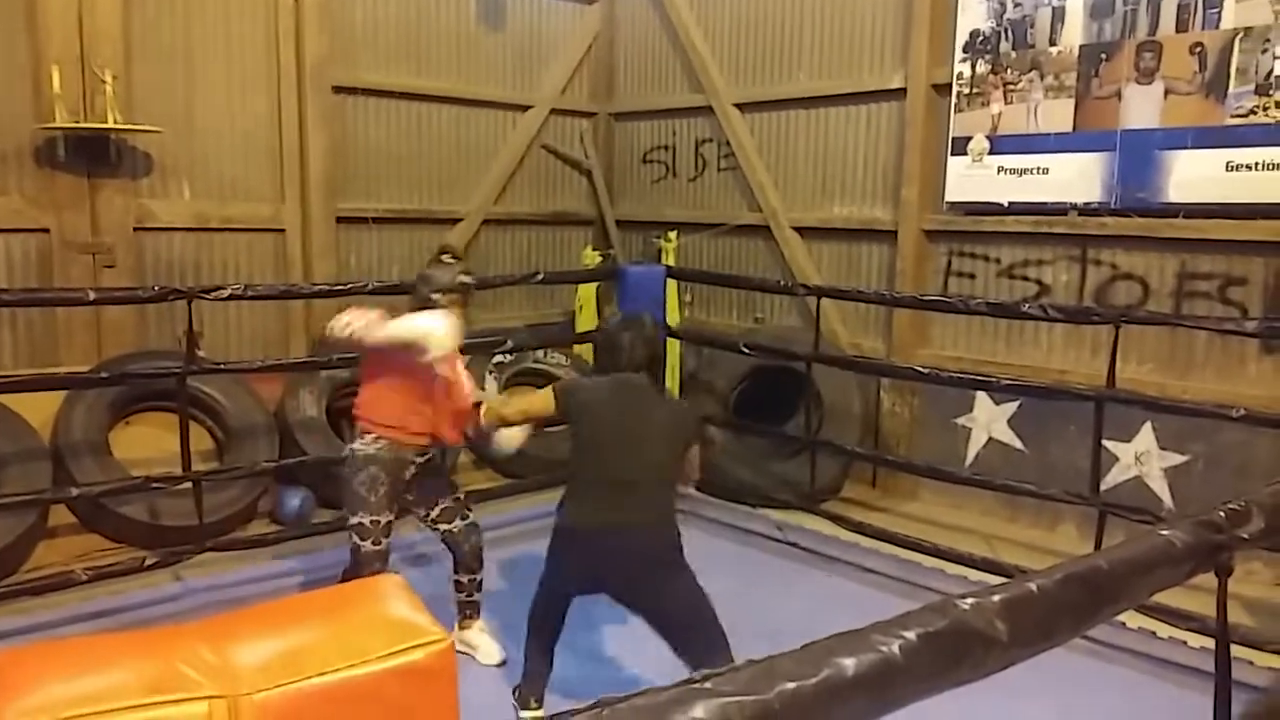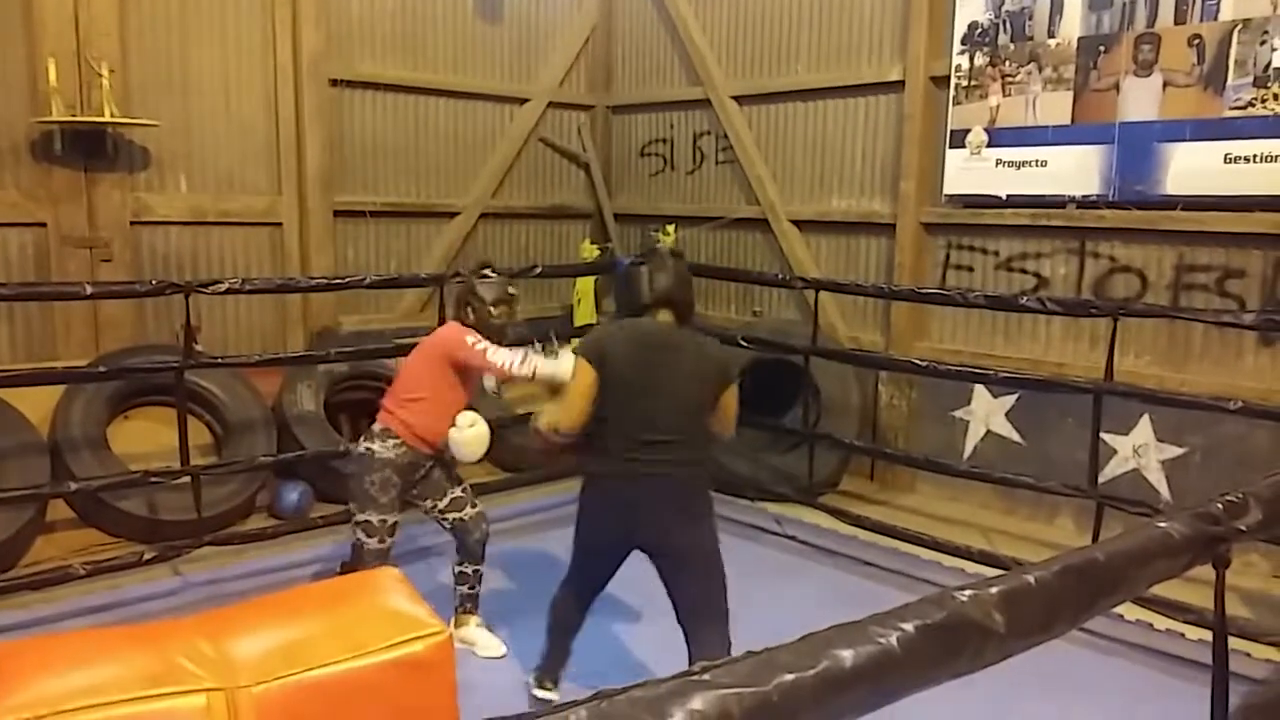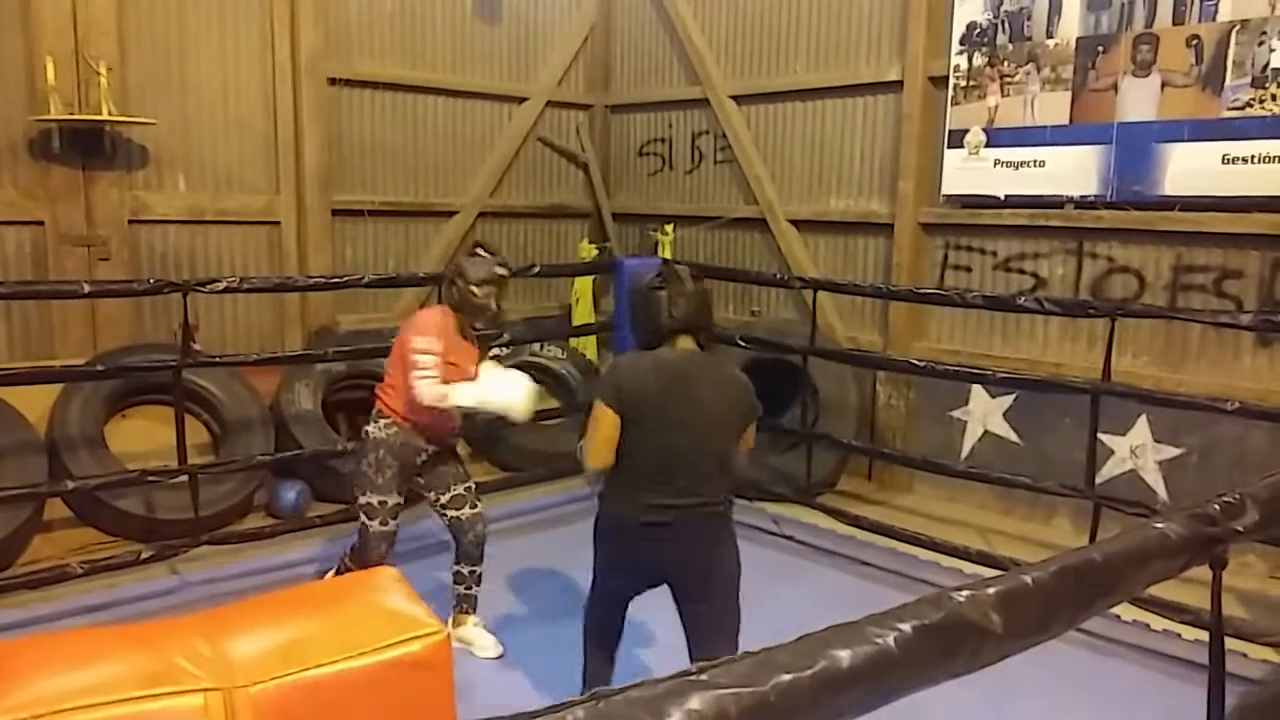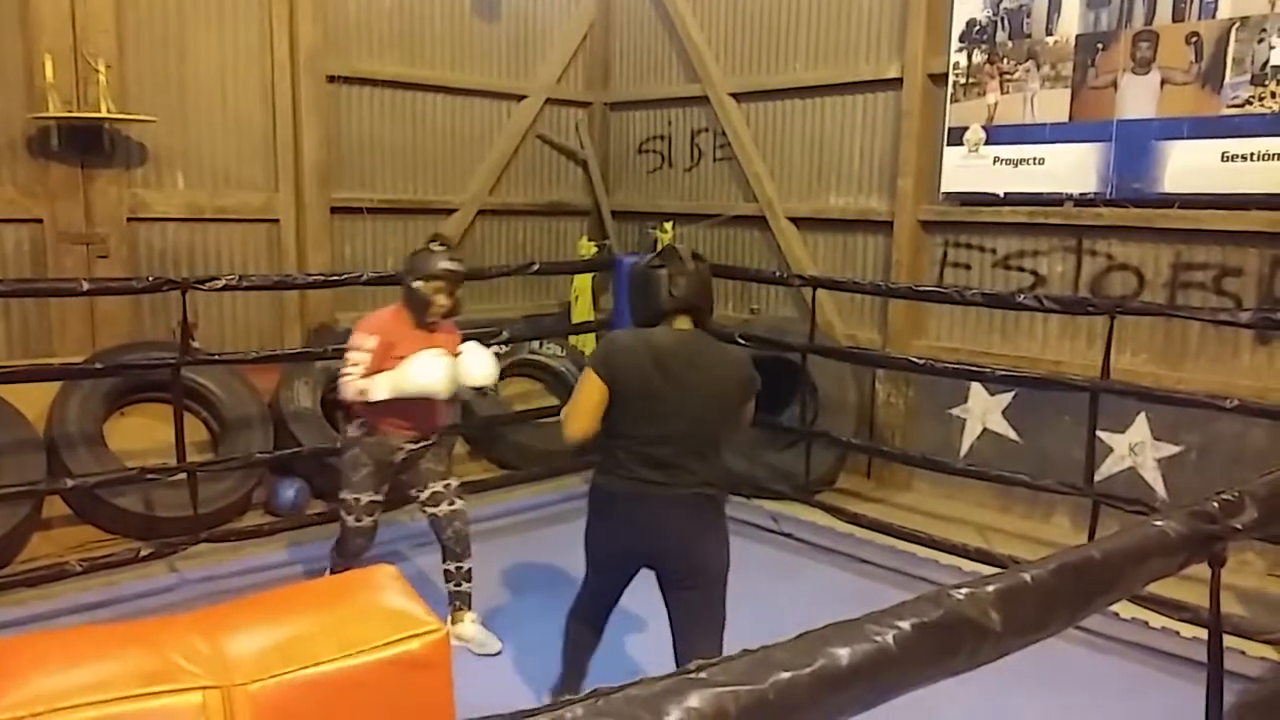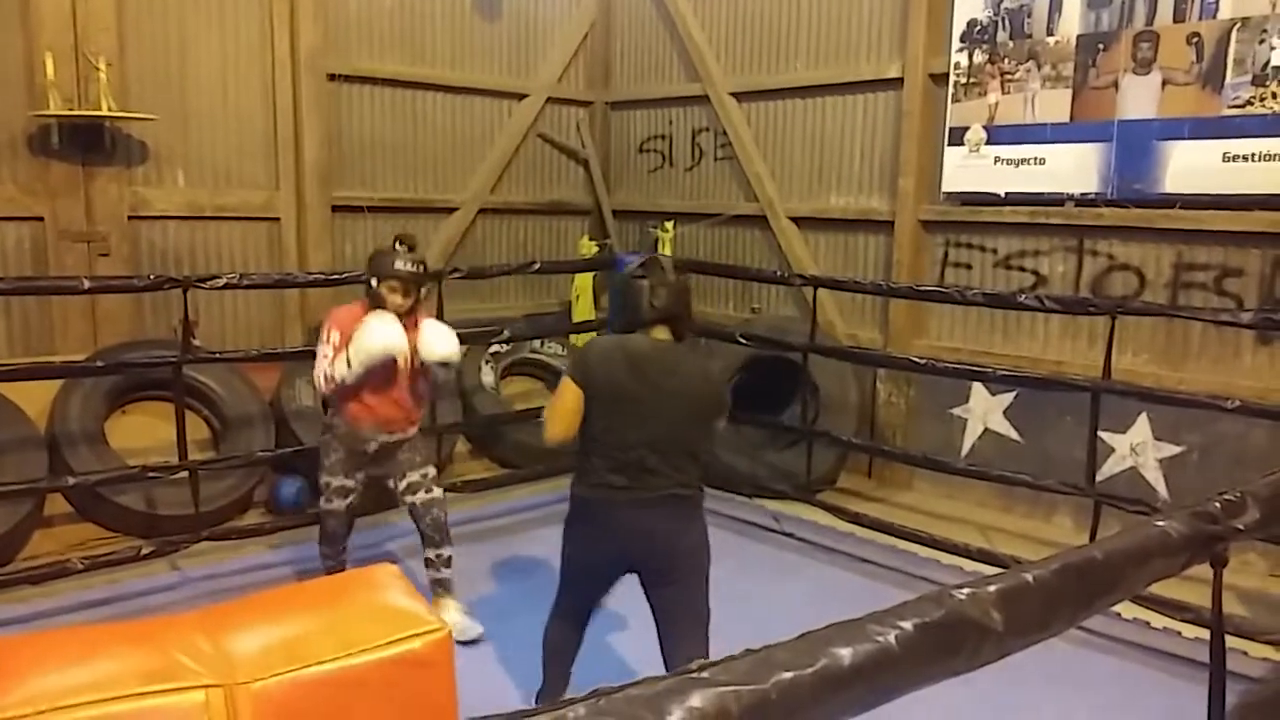
dt=0.2s
person 1, frame 1
left shoulder: (582, 393)
right shoulder: (681, 414)
left elbow: (509, 411)
left wrist: (487, 412)
left hip: (579, 543)
right hip: (651, 551)
left knee: (547, 608)
right knee: (713, 653)
person 1, frame 2
left shoulder: (605, 342)
right shoulder: (713, 357)
left elbow: (568, 420)
right elbow: (723, 428)
left wrist: (546, 422)
left hip: (608, 495)
right hip: (681, 501)
left knee: (580, 583)
right knee: (708, 633)
left ankle: (547, 678)
person 1, frame 3
left shoulder: (624, 374)
right shoulder: (736, 384)
left elbow: (597, 461)
right elbow: (736, 460)
left wrist: (587, 443)
left hip: (627, 531)
right hip: (704, 537)
left knee: (604, 607)
right knee: (716, 663)
person 1, frame 4
left shoulder: (617, 350)
right shoulder: (734, 364)
left elbow: (574, 429)
right elbow: (740, 421)
left hip: (618, 511)
right hip: (694, 520)
left knee: (593, 603)
right knee: (701, 656)
left ankle: (566, 696)
person 1, frame 5
left shoulder: (596, 357)
right shoulder: (706, 375)
left elbow: (555, 432)
left hip: (598, 516)
right hip: (674, 524)
left knee: (570, 610)
right knee: (688, 654)
left ankle: (550, 703)
person 2, frame 1
left shoulder: (446, 351)
right shoulder: (393, 331)
left elbow: (462, 407)
right elbow: (343, 326)
right wrist: (405, 330)
left hip: (425, 459)
right hip: (377, 456)
left knee: (468, 538)
right knee: (368, 566)
left ankle: (468, 628)
person 2, frame 2
left shoulder: (465, 351)
right shoulder: (458, 339)
right elbow: (508, 364)
left wrist: (460, 428)
right wrist: (563, 369)
left hip: (427, 458)
right hip: (388, 456)
left knee: (474, 529)
right knee: (369, 559)
left ankle: (466, 623)
person 2, frame 3
left shoulder: (467, 335)
right shoulder: (428, 325)
right elbow: (424, 392)
left wrist: (488, 387)
right wrist: (486, 396)
left hip: (437, 446)
right hip: (391, 440)
left knee: (472, 528)
right knee: (374, 547)
left ankle: (464, 622)
person 2, frame 4
left shoulder: (447, 332)
right shoulder: (378, 325)
right elbow: (348, 388)
left wrist: (467, 376)
right wrist: (395, 382)
left hip: (425, 444)
right hip: (372, 440)
left knee: (455, 527)
right knee: (355, 538)
left ankle: (462, 620)
person 2, frame 5
left shoulder: (421, 323)
right shoulder: (344, 319)
left elbow: (424, 383)
right elbow: (324, 381)
left wrist: (439, 358)
right wrist: (360, 356)
left hip: (403, 437)
right hip: (349, 433)
left knee: (433, 515)
right knee: (334, 523)
left ankle: (445, 606)
